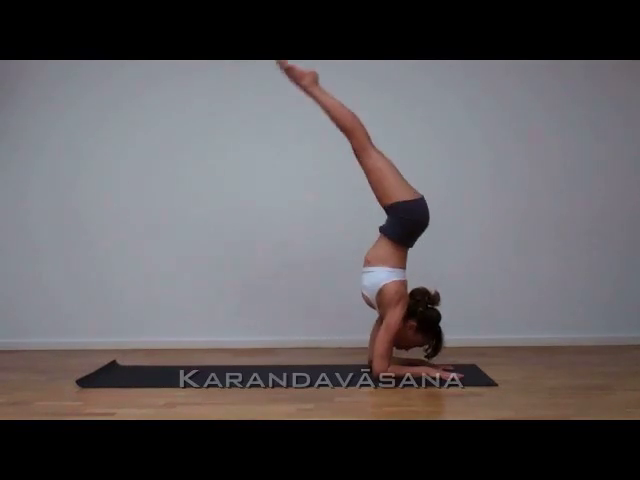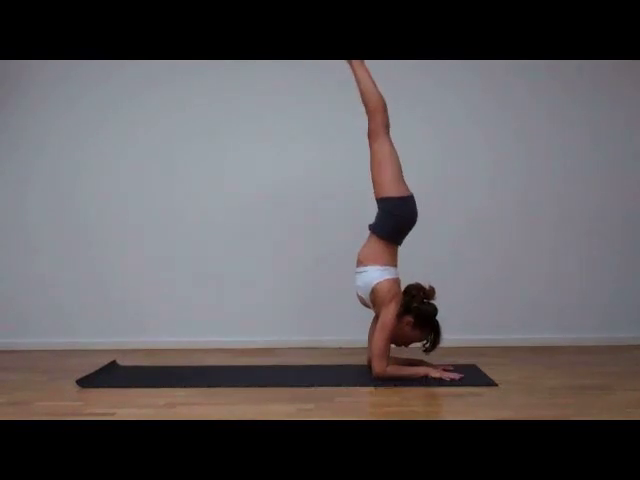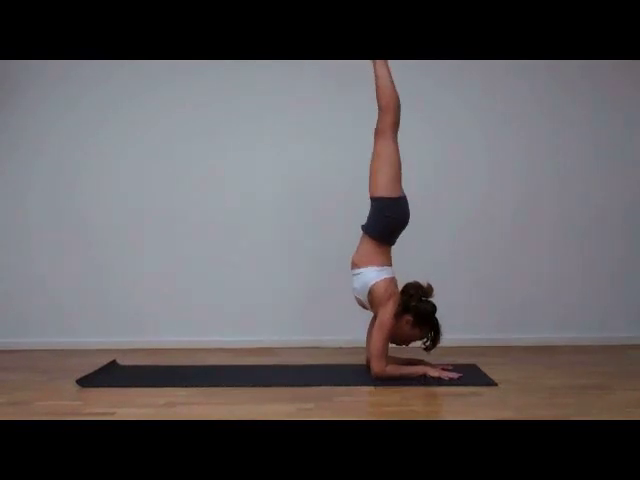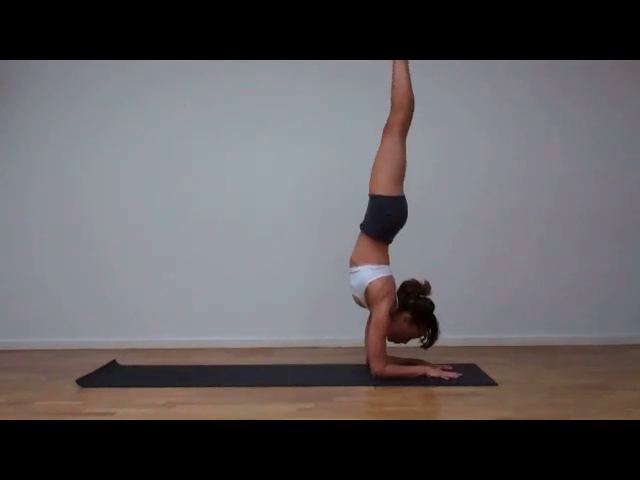
dt=0.3s
person 1, frame 1
right shoulder: (396, 306)
right elbow: (380, 367)
right wrist: (424, 368)
left hip: (407, 215)
right hip: (405, 212)
right knee: (363, 145)
person 1, frame 2
right shoulder: (392, 307)
right elbow: (380, 368)
right wrist: (426, 369)
left hip: (394, 214)
right hip: (395, 213)
right knee: (378, 131)
person 1, frame 3
right shoulder: (388, 305)
right elbow: (379, 368)
right wrist: (424, 368)
left hip: (387, 214)
right hip: (387, 213)
right knee: (386, 129)
person 1, frame 4
right shoulder: (384, 304)
right elbow: (379, 367)
right wrist: (424, 368)
left hip: (384, 212)
right hip: (385, 211)
left knee: (396, 128)
right knee: (396, 126)
